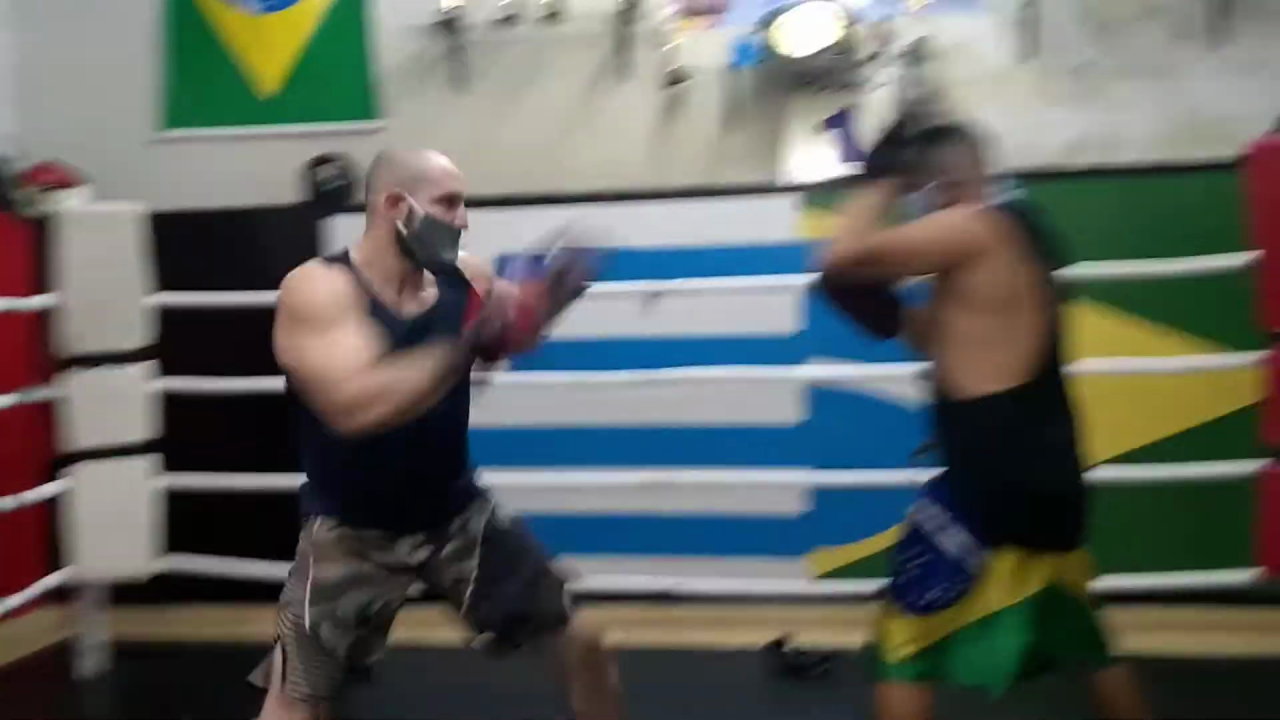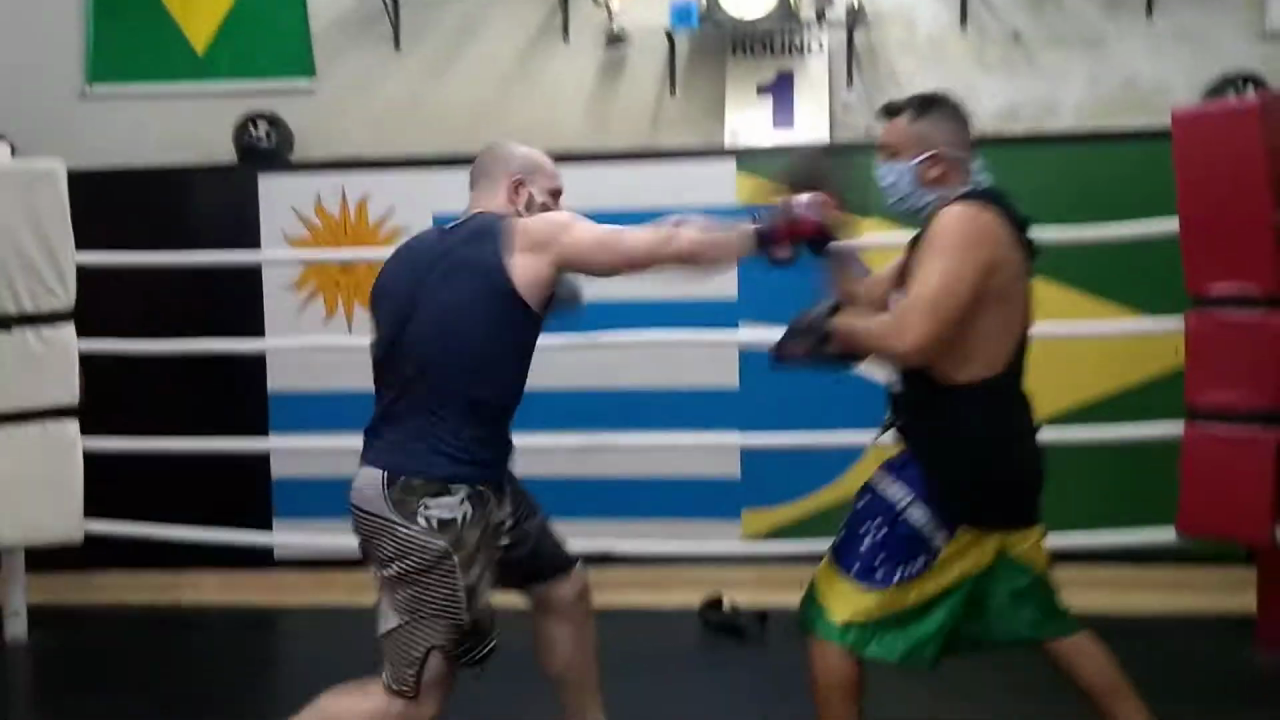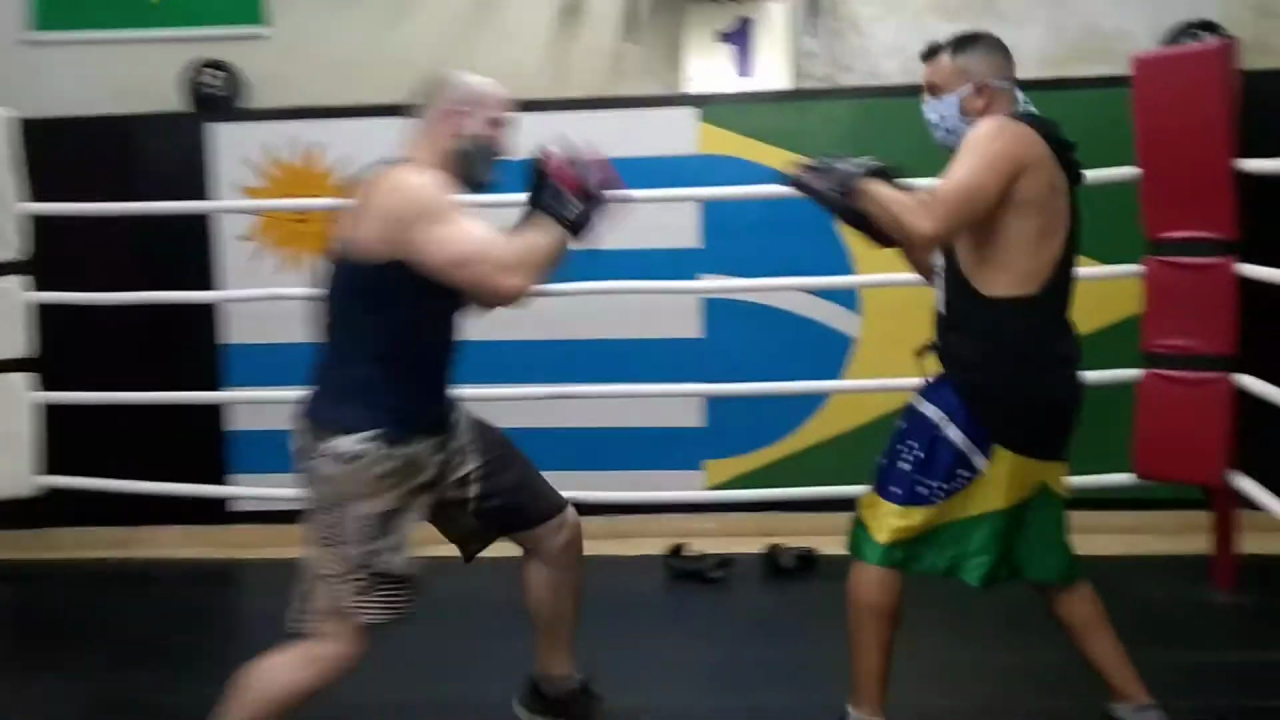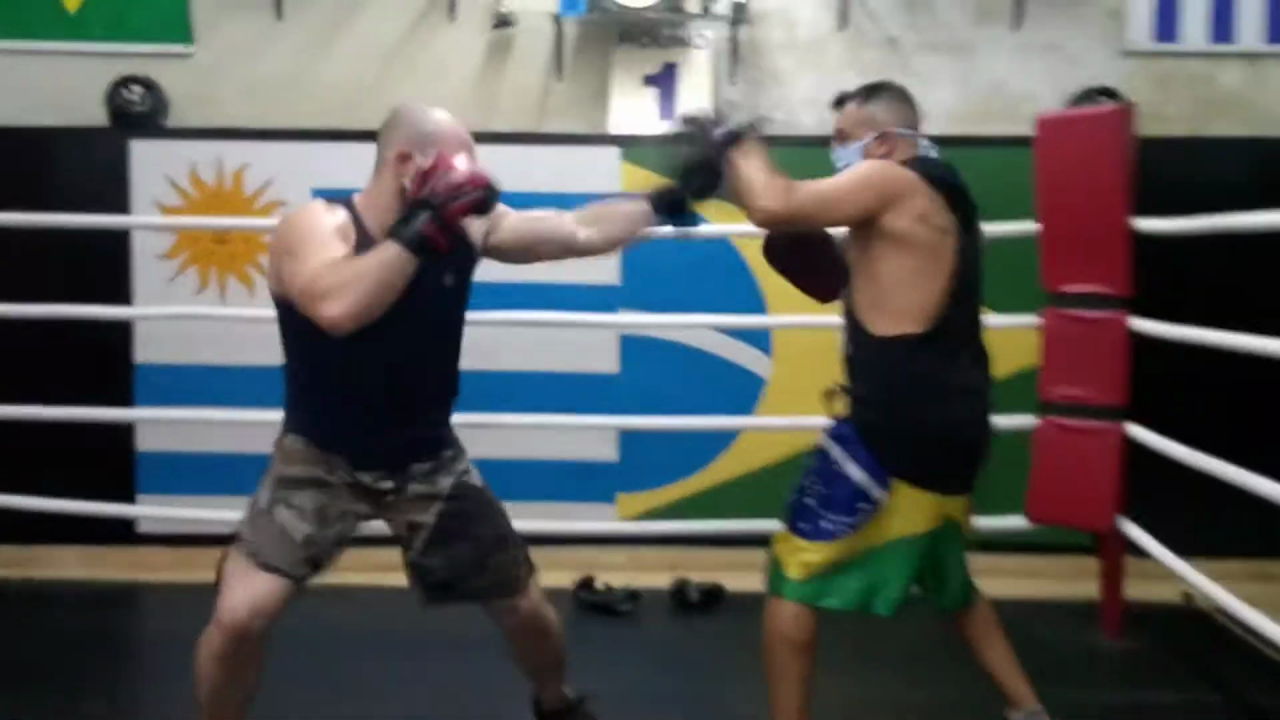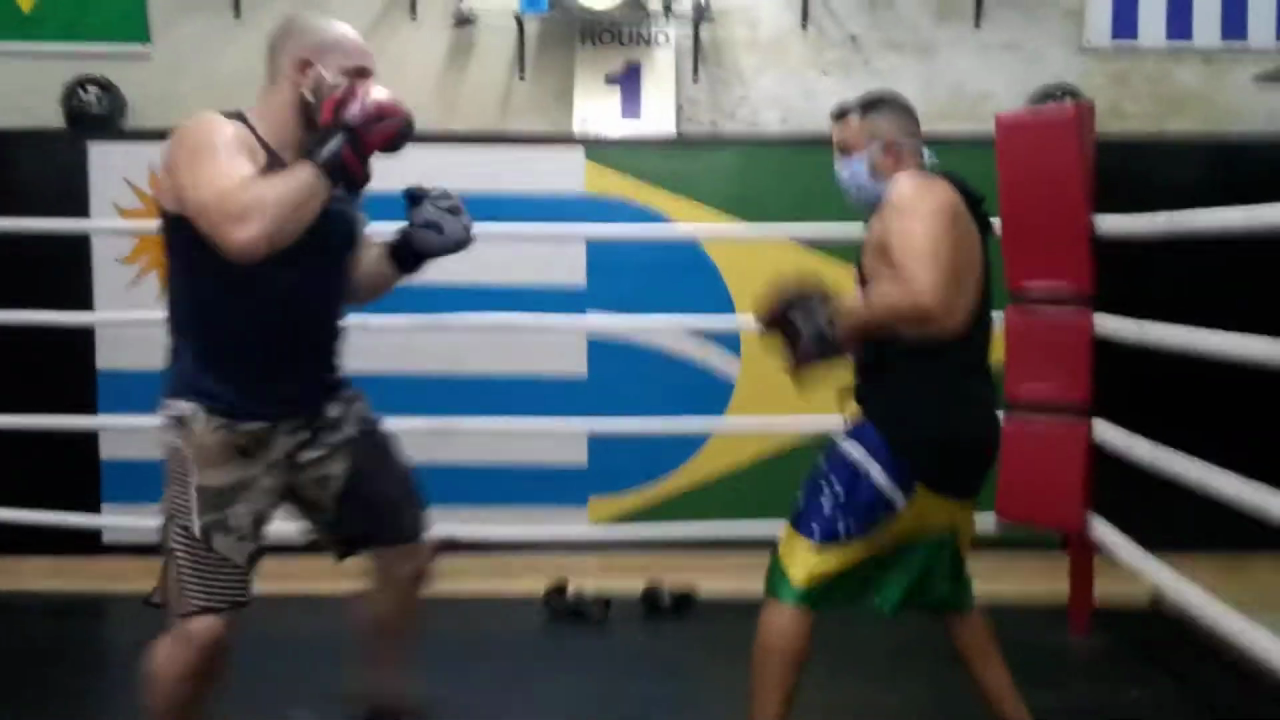
dt=0.3s
person 1, frame 1
left shoulder: (971, 233)
right shoulder: (1003, 238)
left elbow: (842, 256)
left wrist: (883, 180)
right wrist: (887, 312)
left hip: (991, 481)
right hip: (1043, 475)
left knee: (903, 648)
right knee: (1081, 645)
person 1, frame 2
left shoulder: (964, 222)
right shoulder: (968, 223)
left elbow: (907, 338)
right elbow: (893, 297)
left wrist: (832, 322)
left hip: (947, 466)
right hip: (1000, 459)
left knee: (834, 618)
right knee: (1046, 621)
person 1, frame 3
left shoulder: (1002, 137)
right shoulder: (1029, 156)
left elbow: (928, 224)
right elbow: (951, 266)
left wrist: (863, 184)
right wrist: (878, 211)
left hip: (989, 387)
right hip: (1036, 387)
left knee: (879, 539)
right knee: (1048, 562)
person 1, frame 4
left shoulder: (891, 181)
right shoulder: (938, 199)
left elbow: (778, 205)
left wrist: (740, 146)
right wrist: (812, 258)
left hip: (893, 424)
right hip: (953, 424)
left knee: (794, 577)
right knee: (948, 586)
person 1, frame 5
left shoulder: (917, 193)
right shoulder: (937, 207)
left elbow: (922, 298)
left wrist: (829, 321)
right wrist: (835, 322)
left hip: (910, 430)
right hip: (958, 431)
left knee: (793, 581)
right knee: (944, 589)
person 2, frame 1
left shoulder: (457, 275)
right shoulder: (316, 291)
right elbow: (358, 405)
left wrist: (553, 292)
right wrist: (464, 346)
left hip: (456, 515)
right hip: (351, 533)
left knee: (579, 643)
person 2, frame 2
left shoulder: (407, 258)
right shoulder: (532, 238)
right elbow: (672, 245)
right wrist: (770, 230)
left hip: (455, 483)
right hip: (426, 495)
left knee: (564, 590)
person 2, frame 3
left shoulder: (420, 198)
right shoulder: (404, 193)
left elbow: (480, 286)
right elbow: (503, 278)
left wrist: (542, 207)
right wrist: (568, 210)
left hip: (428, 429)
right hip: (360, 446)
left knee: (556, 534)
right knee: (332, 647)
person 2, frame 4
left shoulder: (463, 228)
right shoulder: (312, 226)
left elbow: (577, 234)
right elbow: (337, 307)
left wrist: (668, 199)
right wrist: (422, 227)
left hip: (426, 461)
right hip: (321, 457)
left knee: (521, 607)
right knee: (239, 618)
person 2, frame 5
left shoulder: (327, 170)
right shoulder: (209, 140)
left elbow: (352, 281)
right elbow: (246, 230)
left wrist: (411, 247)
right wrist: (336, 153)
left hip: (321, 412)
right hip: (220, 425)
left knee: (405, 558)
right knee: (201, 628)
